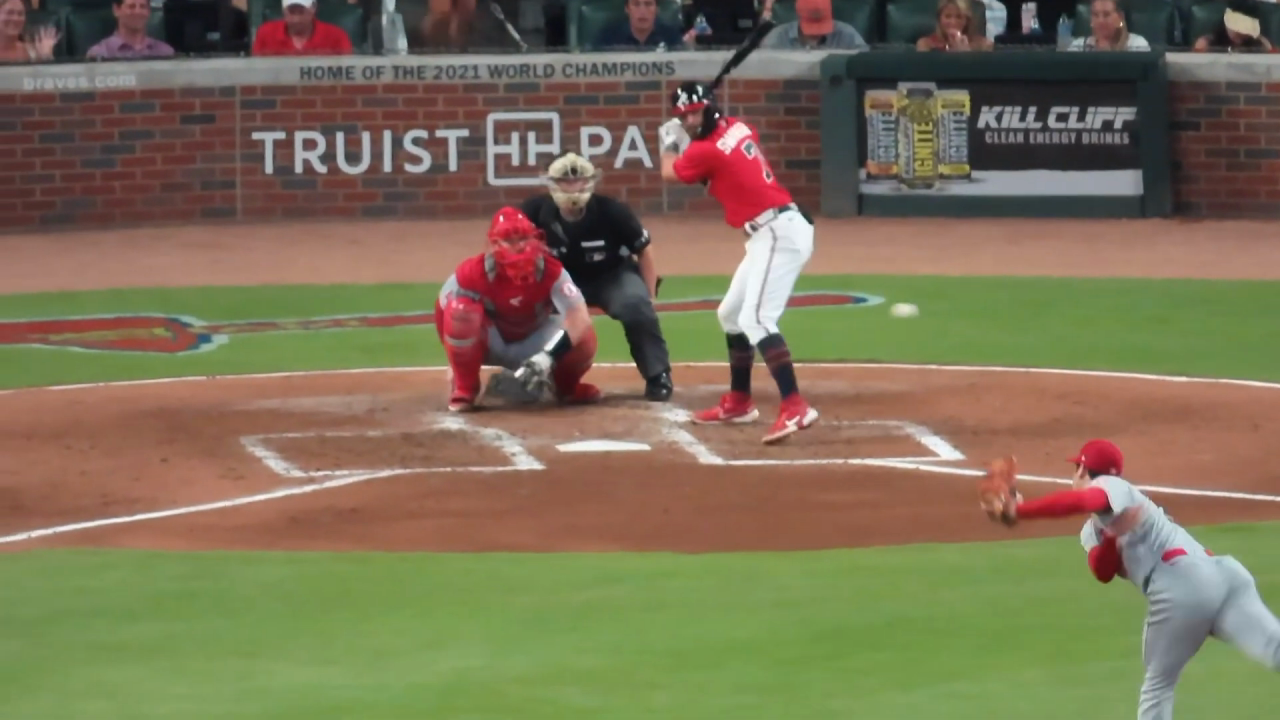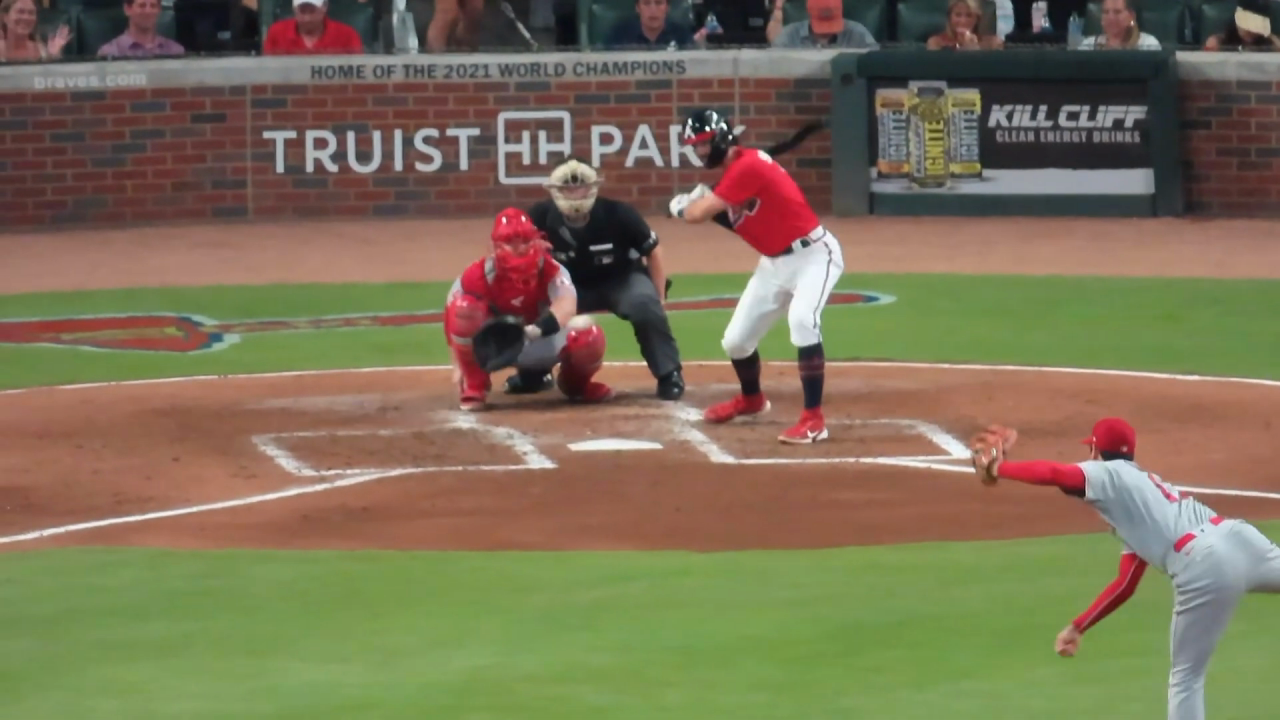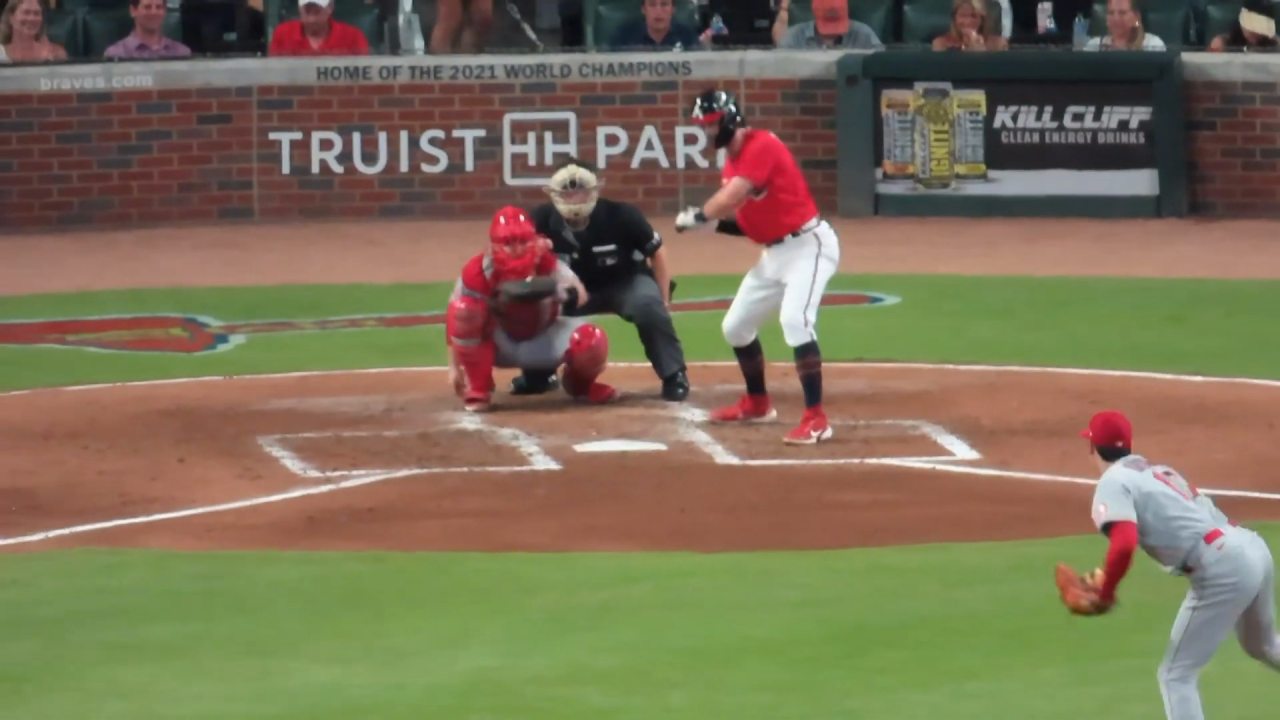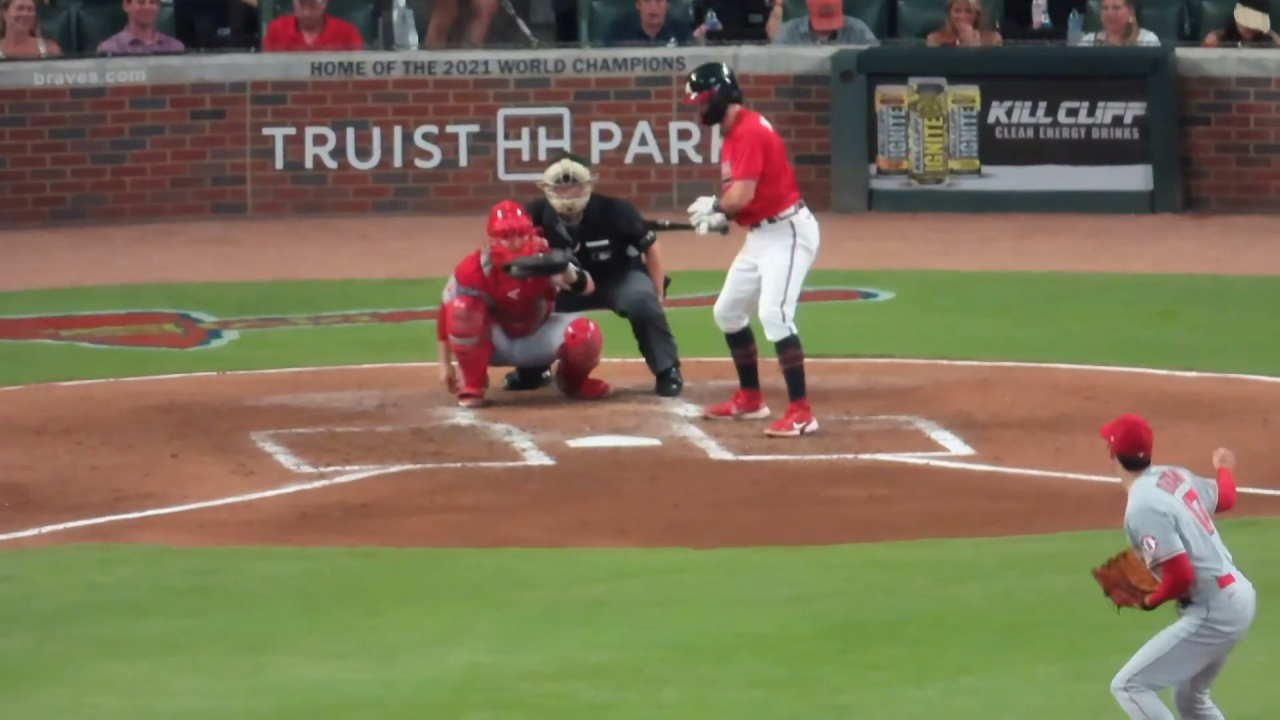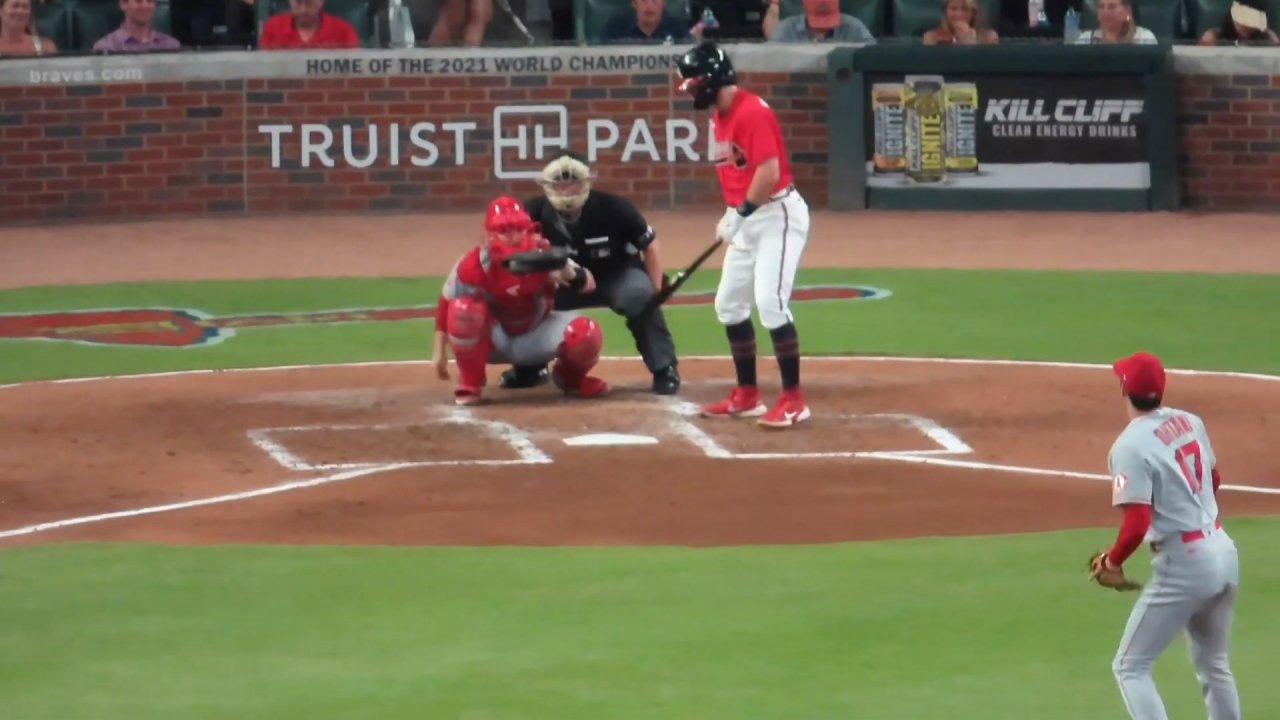
dt=0.2s
person 1, frame 1
left shoulder: (703, 149)
right shoulder: (738, 128)
left elbow: (669, 171)
left wrist: (669, 144)
right wrist: (684, 139)
left hip: (779, 232)
right hip: (769, 234)
left knee: (754, 319)
right knee: (731, 315)
left ankle: (795, 407)
right ankle: (738, 402)
person 1, frame 2
left shoulder: (747, 164)
right shoulder: (730, 179)
left elbow: (704, 211)
right elbow: (737, 222)
left wrist: (682, 207)
right wrist: (699, 203)
left hip: (815, 254)
right hip: (775, 263)
left knee: (802, 321)
right knee: (736, 340)
left ankle: (813, 419)
right ankle: (750, 398)
person 1, frame 3
left shoulder: (762, 145)
right shoulder: (730, 163)
left elbow: (731, 197)
right elbow: (742, 218)
left wrist: (695, 216)
right wrist: (709, 220)
left hip: (809, 244)
right hip: (774, 252)
left knee: (795, 320)
right knee: (735, 327)
left ankle: (816, 418)
right ankle: (757, 401)
person 1, frame 4
left shoulder: (750, 131)
right shoulder: (730, 131)
left elbow: (743, 194)
left wrist: (714, 208)
right wrist: (717, 212)
left hip: (787, 231)
right hip: (759, 233)
left knee: (774, 314)
right knee: (728, 311)
left ankle: (800, 411)
right ankle: (750, 398)
person 1, frame 5
left shoulder: (752, 110)
right shoulder: (721, 114)
left elbow: (771, 172)
left wrist: (739, 213)
right wrist: (734, 214)
left hip: (776, 213)
right hip: (749, 218)
left knee: (769, 301)
right knee: (729, 305)
left ankle: (793, 399)
right ankle: (746, 396)
person 2, frame 1
left shoulder: (1108, 487)
left elbow: (1083, 499)
right elbow: (1103, 572)
left wrist: (1018, 512)
right wrist: (1114, 533)
left hip: (1184, 589)
left knee: (1157, 691)
person 2, frame 2
left shoulder: (1106, 473)
right shoulder: (1142, 481)
left elbow: (1059, 475)
right elbow: (1125, 583)
left wrist: (999, 468)
left hip: (1203, 569)
left knee: (1185, 678)
person 2, frame 3
left shoulder: (1111, 487)
right shoulder: (1154, 470)
left elbow: (1123, 544)
left wrist: (1104, 594)
left hip: (1222, 573)
right hip: (1251, 549)
left knee: (1175, 676)
person 2, frame 4
left shoulder: (1142, 507)
right shoulder: (1177, 475)
left elbow: (1181, 577)
right elbow: (1225, 502)
left wrist: (1151, 601)
right wrist: (1224, 468)
left hip: (1213, 611)
right hip: (1240, 596)
left knee: (1130, 687)
person 2, frame 5
left shoulder: (1130, 446)
right shoulder: (1190, 422)
left elbow: (1136, 526)
left wrist: (1112, 560)
left hip: (1184, 563)
right hip: (1223, 552)
left knee: (1130, 667)
right knee: (1214, 664)
person 3, frame 1
left shoulder: (612, 211)
right shoulder: (533, 212)
left elbow: (643, 250)
left wrist: (650, 297)
left hip: (612, 275)
left knee: (635, 306)
left ankle: (658, 375)
person 3, frame 2
left shoulder: (619, 214)
right shoulder: (540, 217)
left elbow: (652, 252)
left wrist: (659, 299)
left hip: (621, 278)
right hip: (571, 284)
left knee: (644, 306)
left ankle: (669, 375)
right ankle: (534, 373)
person 3, frame 3
left shoulder: (622, 216)
right shoulder: (542, 220)
left elbow: (656, 252)
left wrist: (664, 300)
left hip: (627, 280)
left knee: (648, 307)
left ankle: (674, 375)
right ankle: (539, 374)
person 3, frame 4
left shoulder: (616, 211)
right shoulder: (536, 214)
left elbow: (650, 249)
left wrist: (658, 296)
left hip: (620, 276)
left knee: (641, 302)
left ankle: (667, 371)
right ankle: (533, 369)
person 3, frame 5
left shoulder: (614, 208)
right shoulder: (535, 212)
left elbow: (649, 246)
left wrist: (657, 292)
left hip: (619, 272)
left knee: (640, 299)
left ankle: (664, 369)
right ankle: (530, 367)
person 4, frame 1
left shoulder: (550, 271)
right shoulder: (473, 273)
left elbow: (582, 318)
right elbow: (443, 311)
left wrist: (546, 357)
right wrist: (454, 365)
left hip: (535, 338)
right hip: (490, 344)
left knee: (583, 337)
right knee: (460, 309)
left ankle: (565, 384)
right ankle: (465, 389)
person 4, frame 2
left shoulder: (551, 270)
right shoulder: (478, 276)
left elbow: (567, 307)
right elbow: (454, 317)
left wrist: (532, 331)
right wrist: (459, 367)
left hip: (541, 344)
left knee: (590, 339)
right knee: (464, 308)
left ankle: (575, 384)
right ankle: (476, 388)
person 4, frame 3
left shoulder: (547, 264)
right shoulder: (475, 272)
left elbow: (579, 294)
right elbow: (454, 315)
left wrist: (561, 292)
right wrist: (454, 367)
left hip: (543, 342)
right hip: (500, 345)
left knee: (592, 342)
right knee: (464, 309)
left ankle: (579, 384)
right ankle: (480, 389)
person 4, frame 4
right shoulder: (472, 269)
left elbow: (587, 286)
right elbow: (447, 312)
left wrist: (569, 276)
right wrist: (445, 363)
left hip: (538, 339)
right hip: (494, 343)
left knee: (587, 335)
right knee: (461, 309)
left ankle: (572, 380)
right ankle: (473, 385)
person 4, frame 5
right shoulder: (471, 264)
left elbow: (587, 284)
right elbow: (446, 305)
left wrist: (567, 275)
right wrist: (439, 351)
left hip: (536, 336)
right hip: (493, 338)
left knee: (586, 333)
right knee: (462, 311)
left ankle: (569, 378)
right ankle: (471, 383)
